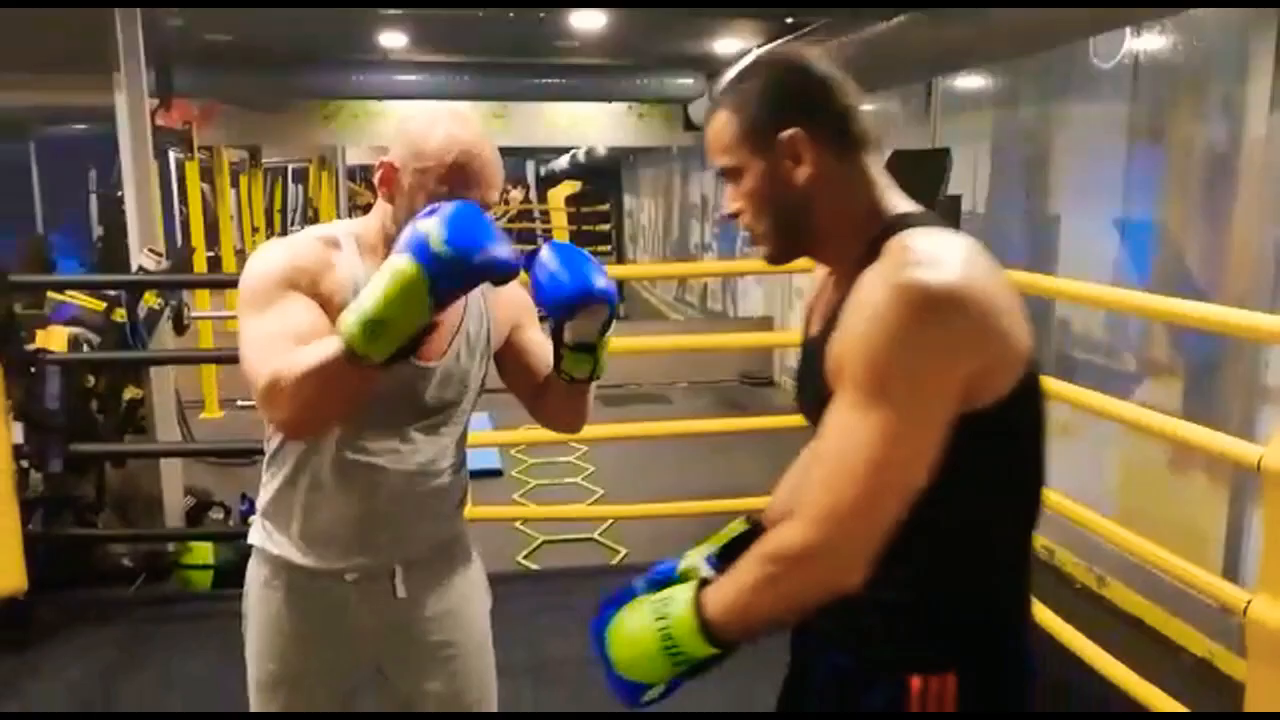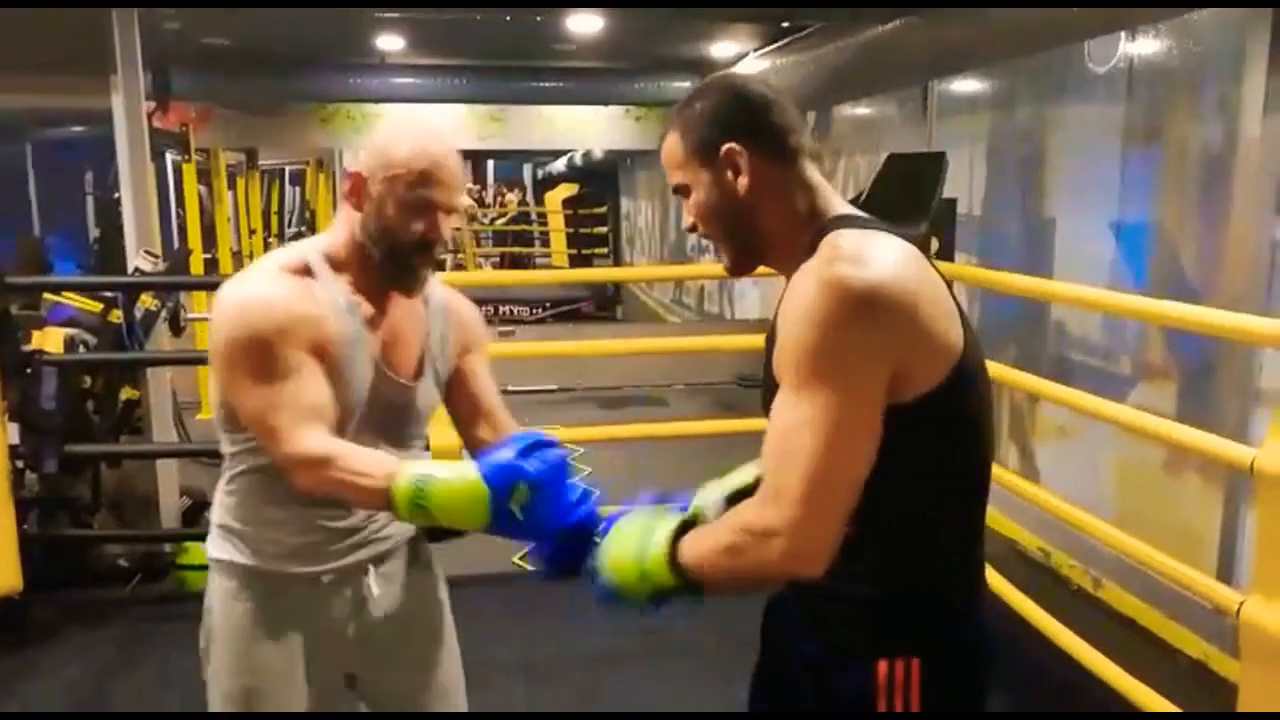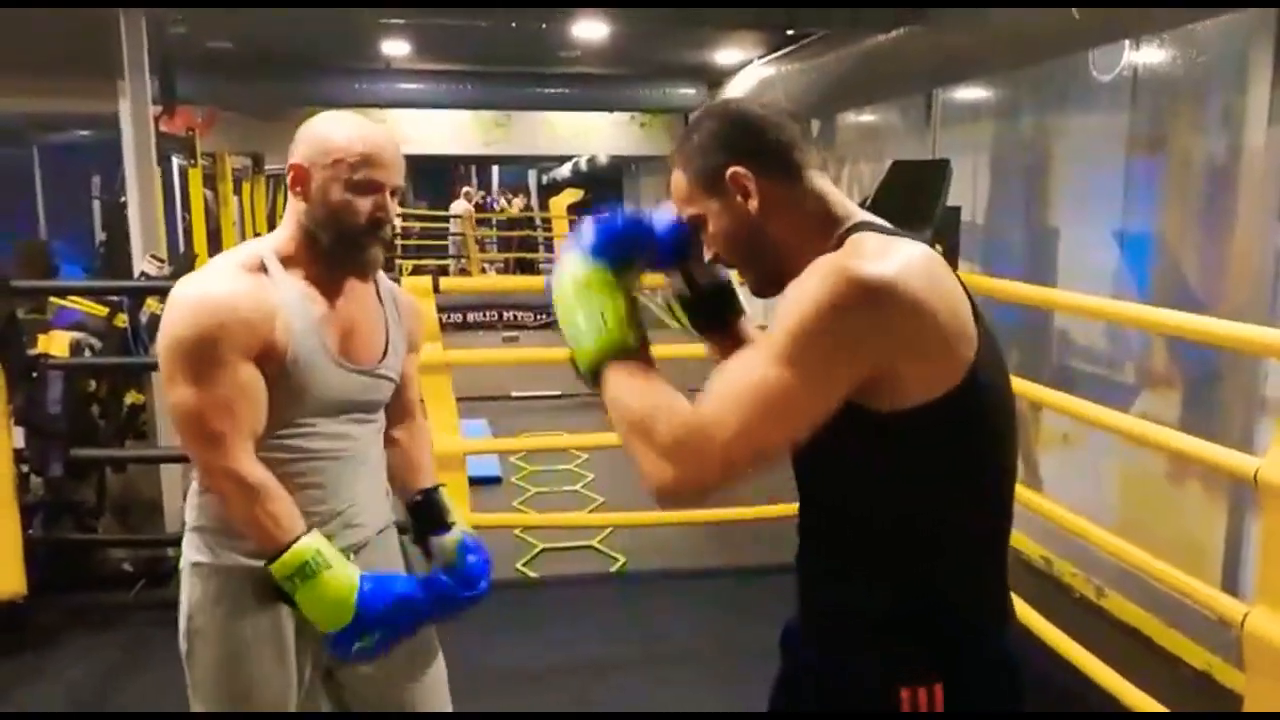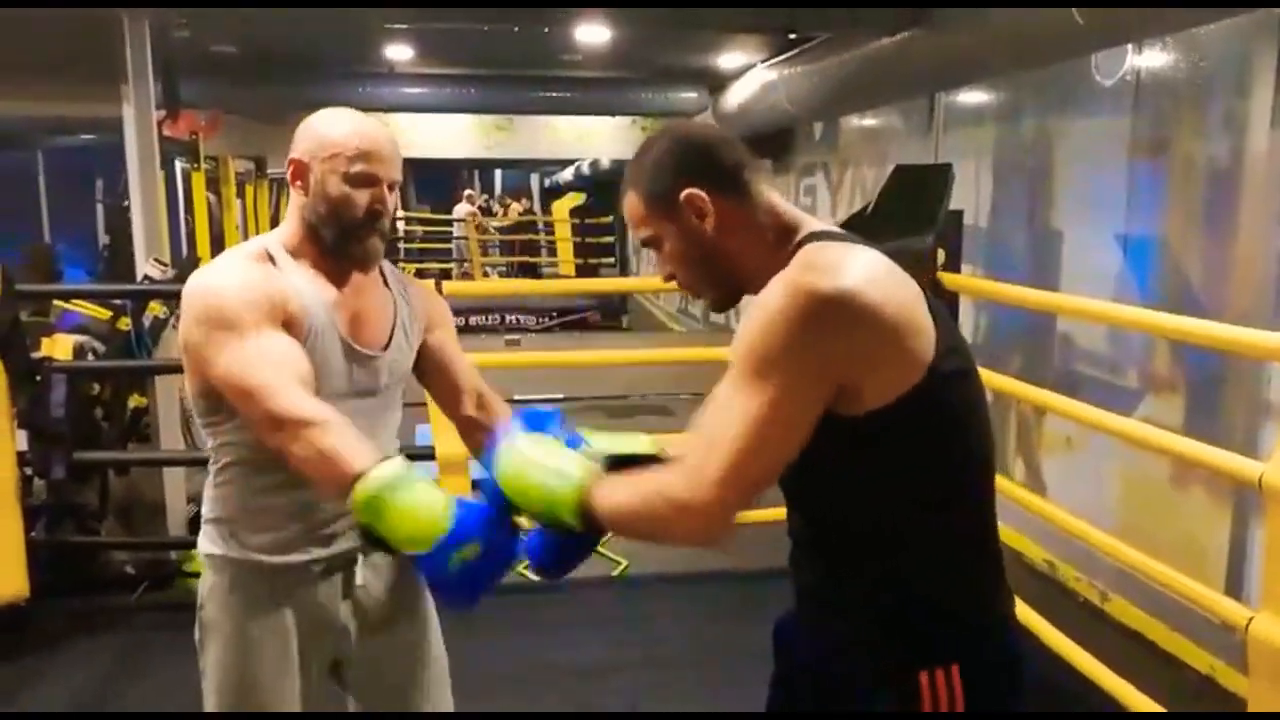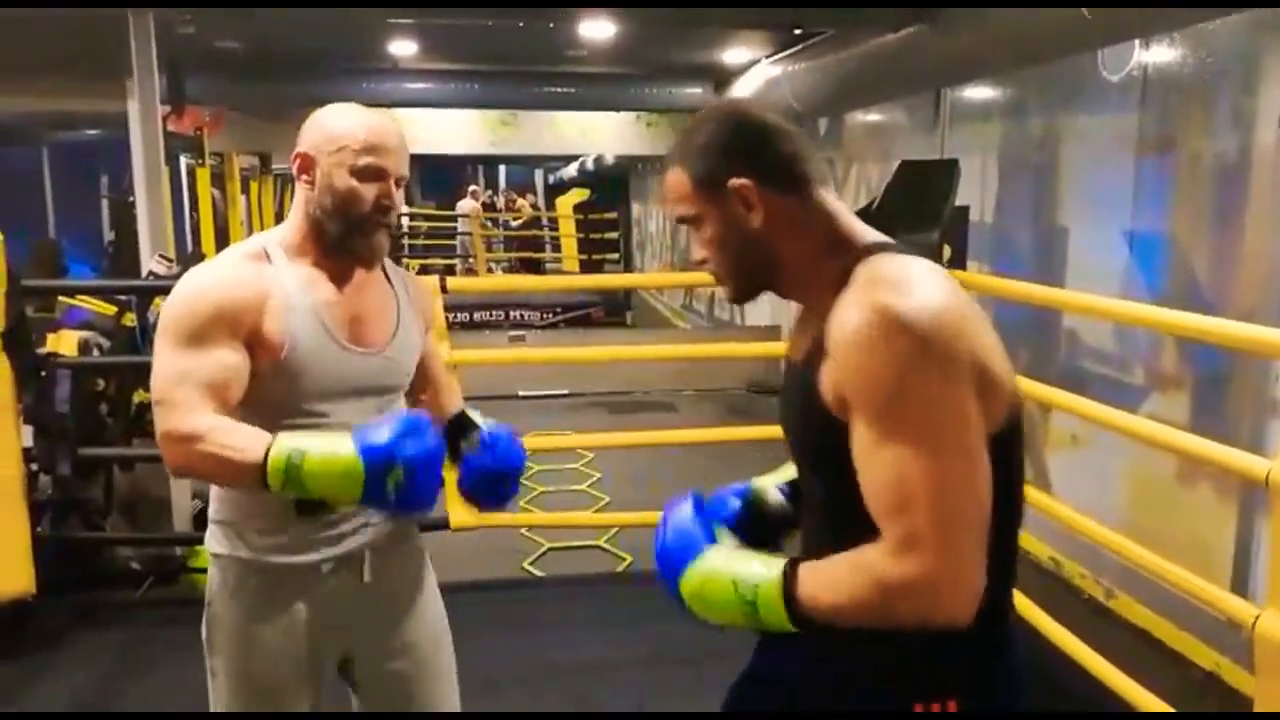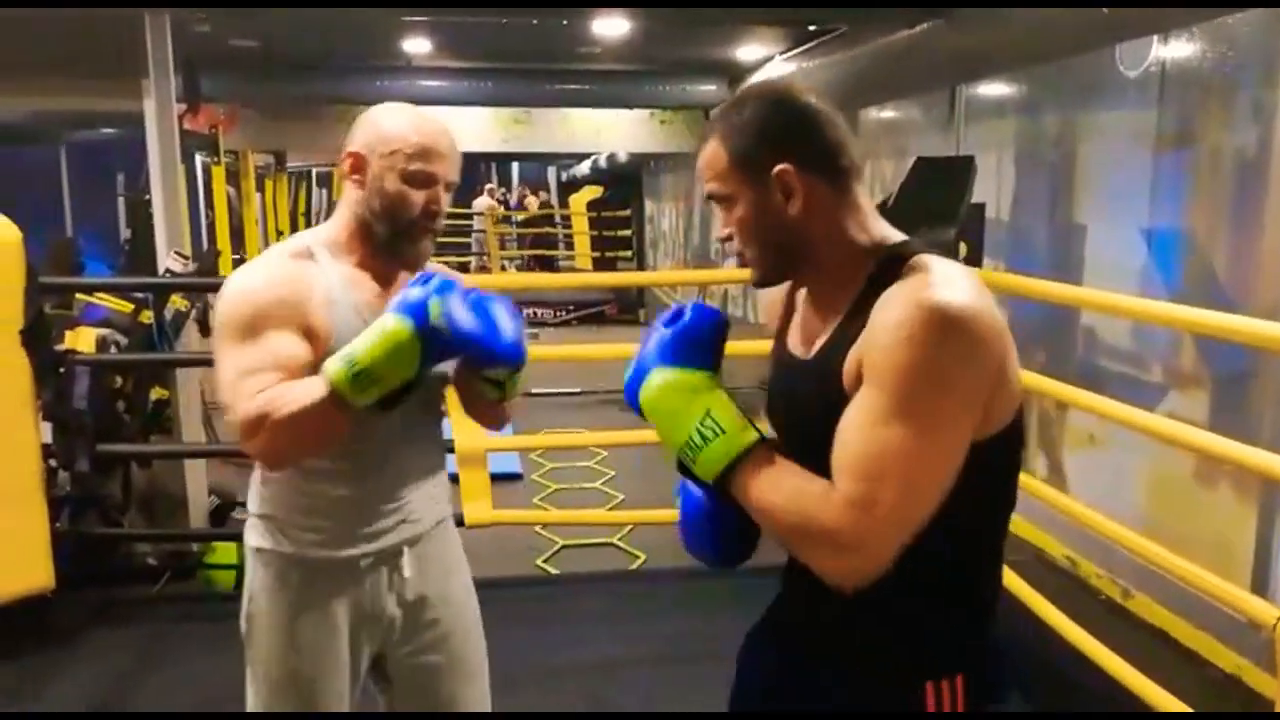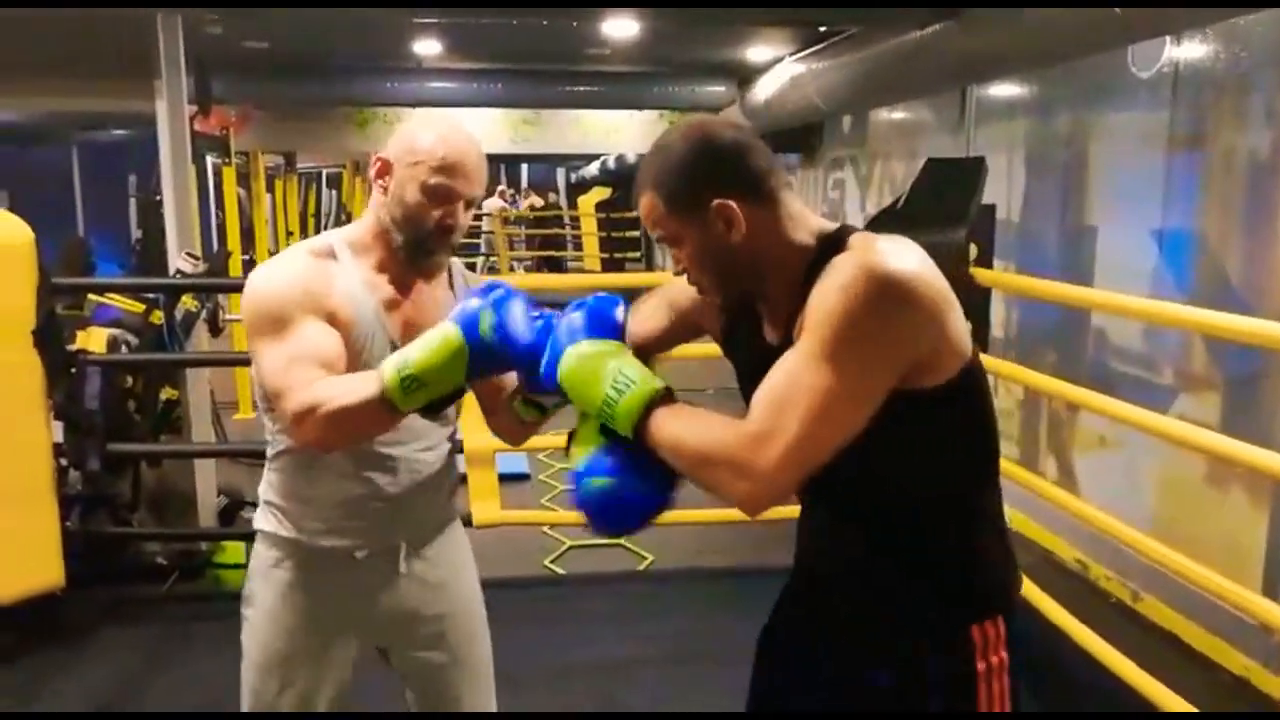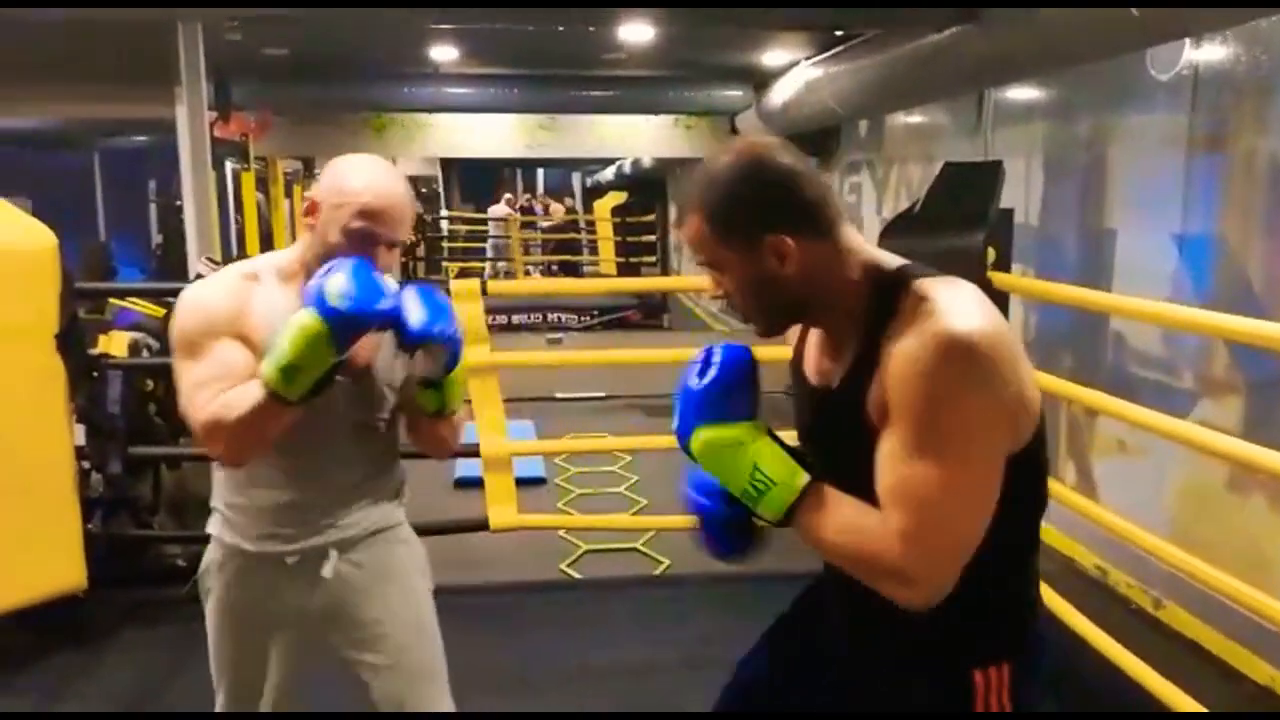
dt=0.3s
person 1, frame 1
left shoulder: (919, 288)
right shoulder: (845, 282)
left elbow: (826, 551)
left wrist: (686, 627)
right wrist: (711, 564)
left hip: (931, 673)
right hip: (850, 638)
person 1, frame 2
left shoulder: (847, 283)
right shoulder: (829, 272)
left elbow: (789, 538)
left wrist: (661, 556)
right wrist: (705, 510)
left hip: (890, 660)
right hip: (821, 623)
person 1, frame 3
left shoulder: (862, 284)
right shoulder: (852, 279)
left elbow: (681, 462)
right elbow: (750, 401)
left wrist: (601, 342)
right wrist: (704, 298)
left hip: (918, 677)
person 1, frame 4
left shoulder: (816, 298)
right shoulder: (815, 279)
left elbow: (696, 505)
right elbow: (730, 451)
left wrist: (566, 488)
right wrist: (603, 465)
left hip: (917, 671)
right hip: (842, 637)
person 1, frame 5
left shoulder: (891, 316)
right shoulder: (823, 302)
left elbow: (931, 579)
left wrist: (750, 585)
right wrist: (773, 501)
left hip: (916, 683)
right hip: (824, 649)
person 1, frame 6
left shoulder: (929, 314)
right shoulder: (793, 296)
left elbow: (854, 545)
left wrist: (697, 416)
right wrist: (727, 468)
left hip: (906, 676)
right hip: (801, 634)
person 1, frame 7
left shoulder: (874, 283)
right shoulder: (728, 292)
left elbow: (755, 474)
right elbow: (627, 336)
left wrist: (625, 397)
left hip: (936, 629)
right hip: (825, 599)
person 1, frame 8
left shoulder: (945, 344)
right shoulder: (813, 324)
left elbow: (916, 571)
left wrist: (758, 469)
right wrist: (737, 460)
left hip: (952, 662)
right hip: (841, 616)
person 2, frame 1
left shoulder: (492, 291)
right shoulder: (294, 268)
left elbow: (561, 413)
right elbow: (290, 407)
left wrist: (580, 326)
right wrist: (406, 288)
left hip: (435, 572)
right hip: (306, 581)
person 2, frame 2
left shoulder: (448, 310)
right shoulder: (267, 302)
left elbow: (490, 433)
right elbow: (306, 457)
left wrist: (550, 495)
right wrist: (462, 493)
left hip: (394, 575)
right hip: (274, 587)
person 2, frame 3
left shoulder: (394, 304)
right shoulder: (221, 302)
right elbow: (229, 470)
left wrist: (442, 536)
right wrist: (331, 590)
left hip: (366, 572)
right hip: (247, 586)
person 2, frame 4
left shoulder: (409, 296)
right shoulder: (234, 290)
left elbow: (473, 405)
right elbow: (295, 424)
right wrist: (429, 521)
left hip: (383, 566)
right hip: (259, 578)
person 2, frame 5
left shoulder: (406, 290)
right shoulder: (226, 290)
right elbow: (182, 439)
left wrist: (473, 436)
right wrist: (339, 464)
left hip: (391, 563)
right hip: (269, 578)
person 2, frame 6
left shoulder: (440, 289)
right shoulder: (273, 286)
left elbow: (487, 413)
right elbow: (264, 433)
left wrist: (496, 362)
right wrist: (394, 348)
left hip: (427, 555)
right hip: (308, 573)
left knee: (459, 703)
person 2, frame 7
left shoulder: (470, 293)
right shoulder: (295, 281)
left elbow: (513, 428)
right elbow: (314, 422)
right wrist: (445, 353)
left hip: (428, 550)
right hip: (310, 560)
left knee: (468, 704)
right knee: (278, 704)
person 2, frame 8
left shoulder: (403, 310)
right shoulder: (219, 301)
left elbow: (441, 444)
right elbow: (224, 438)
left wrist: (435, 369)
right wrist: (312, 343)
left hip: (374, 551)
right hip: (256, 560)
left knee: (426, 707)
right knee: (245, 712)
